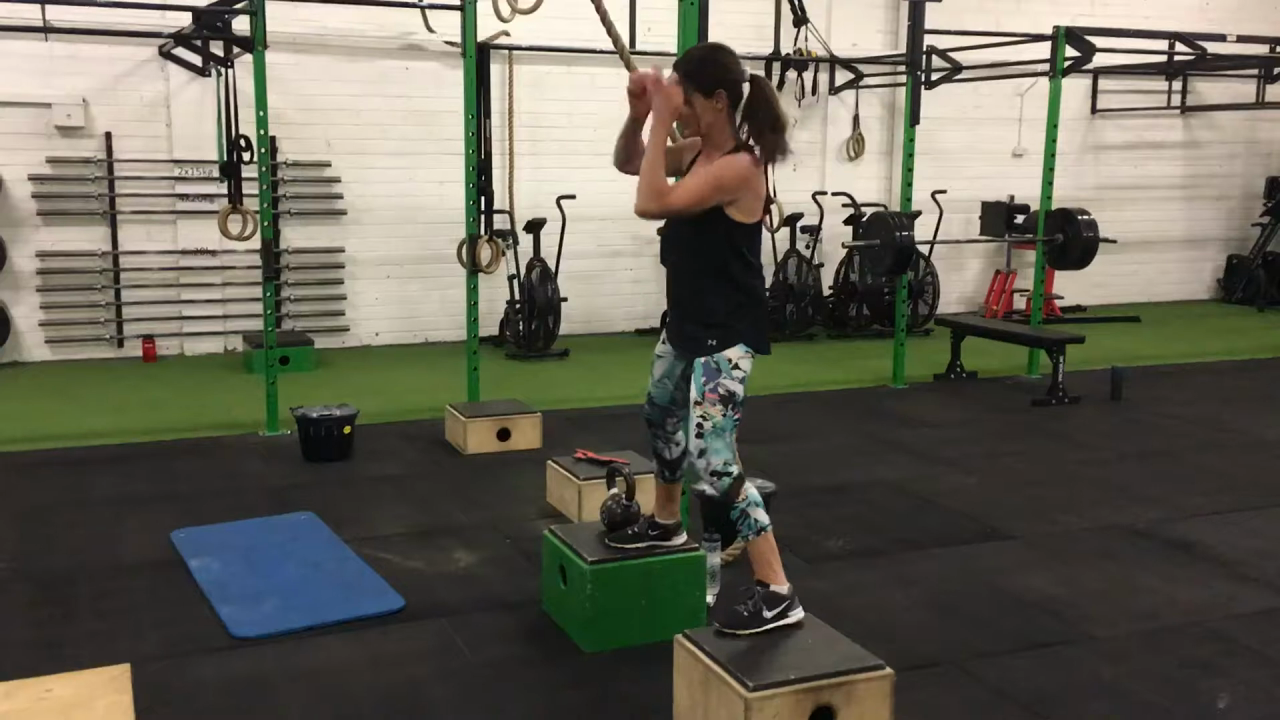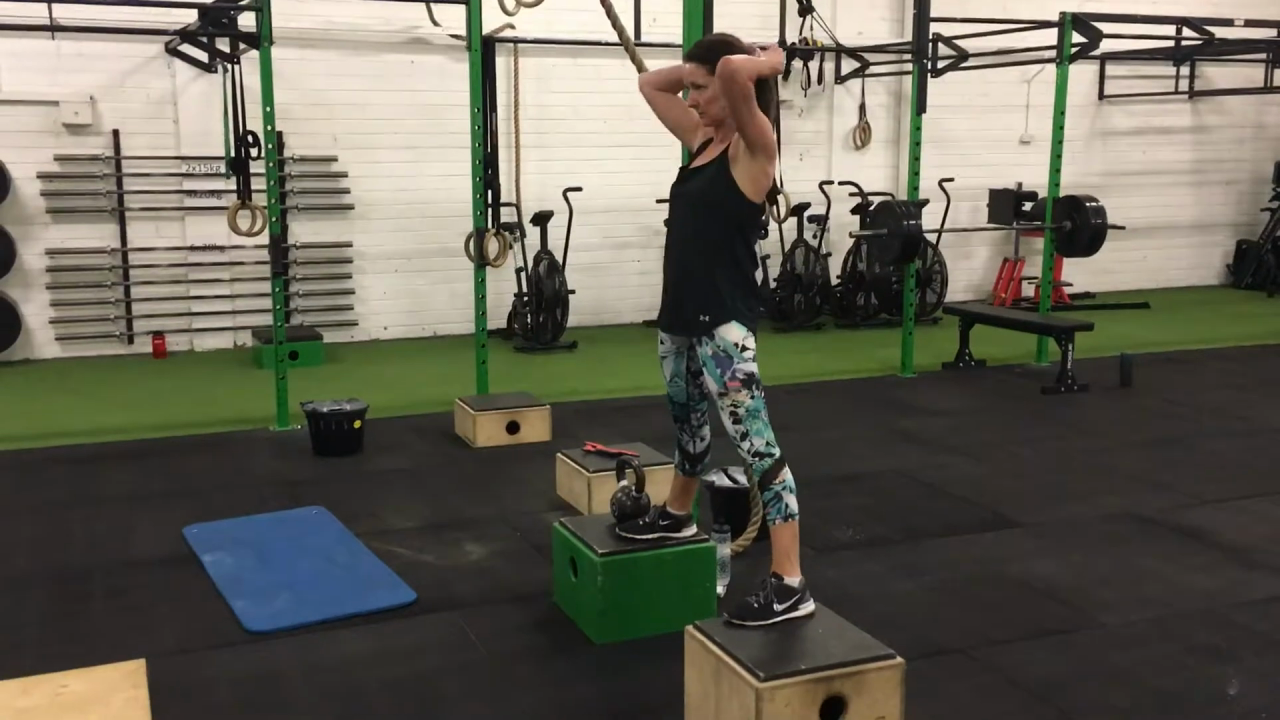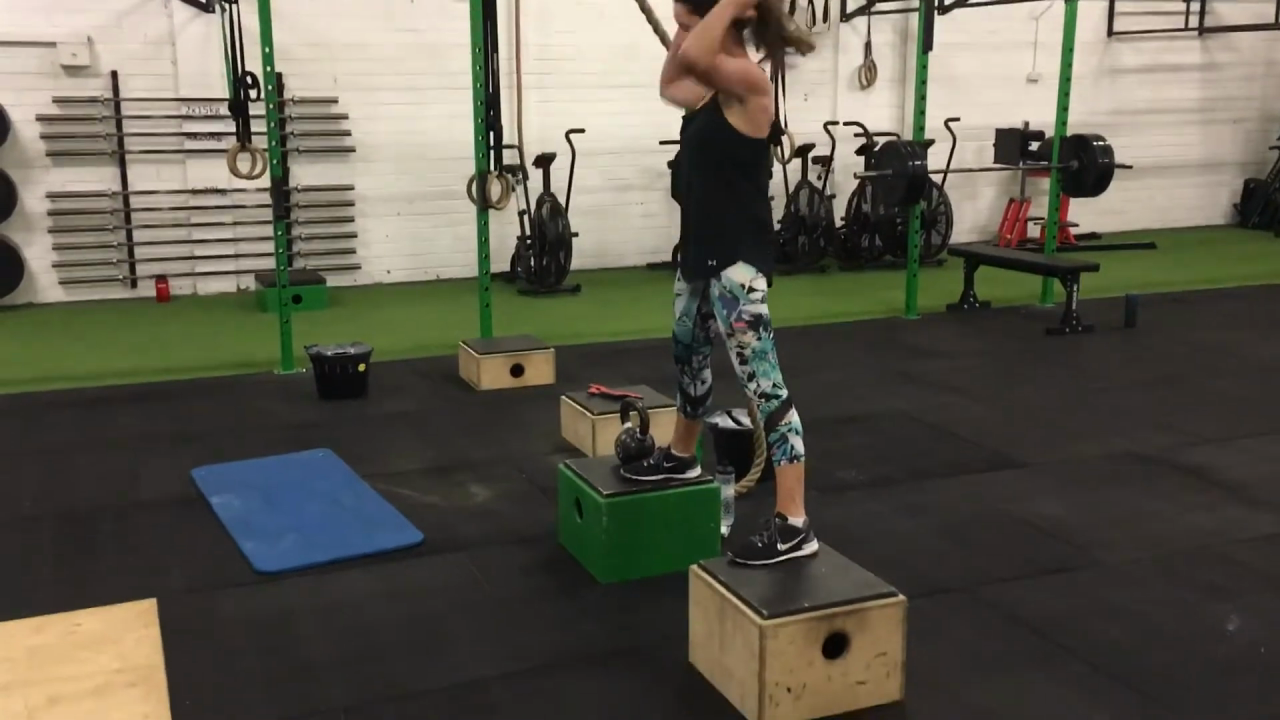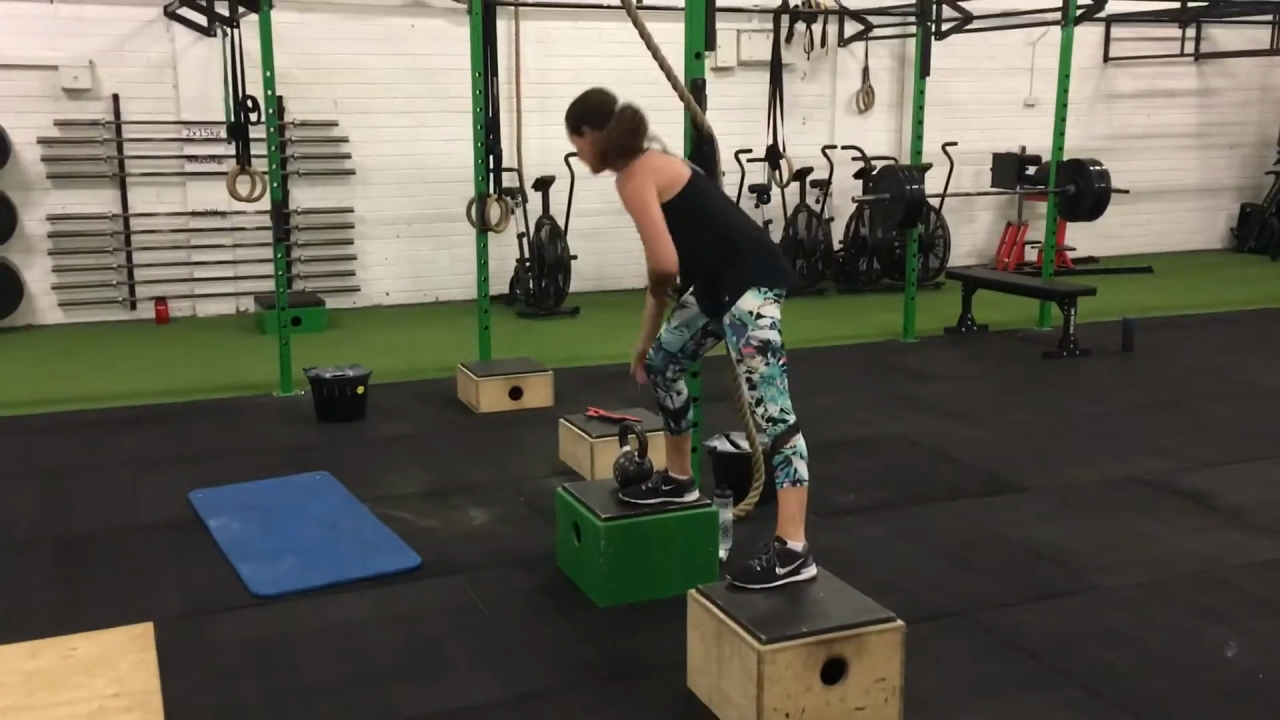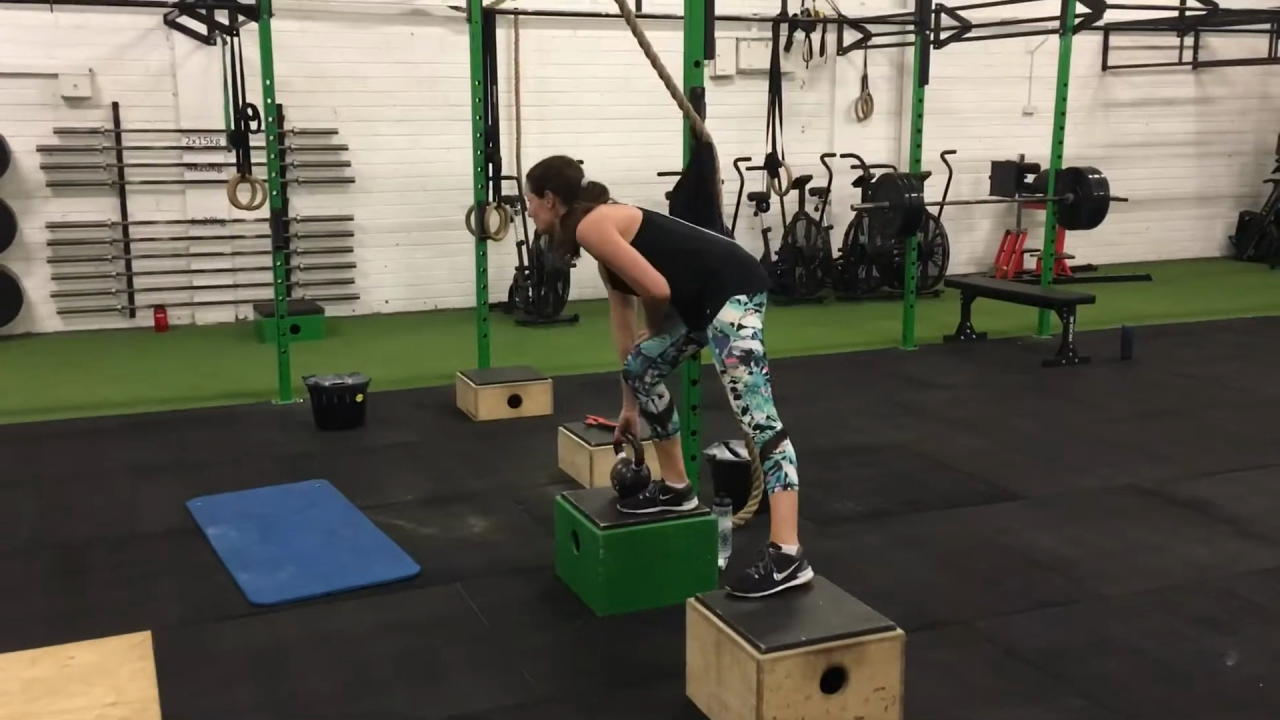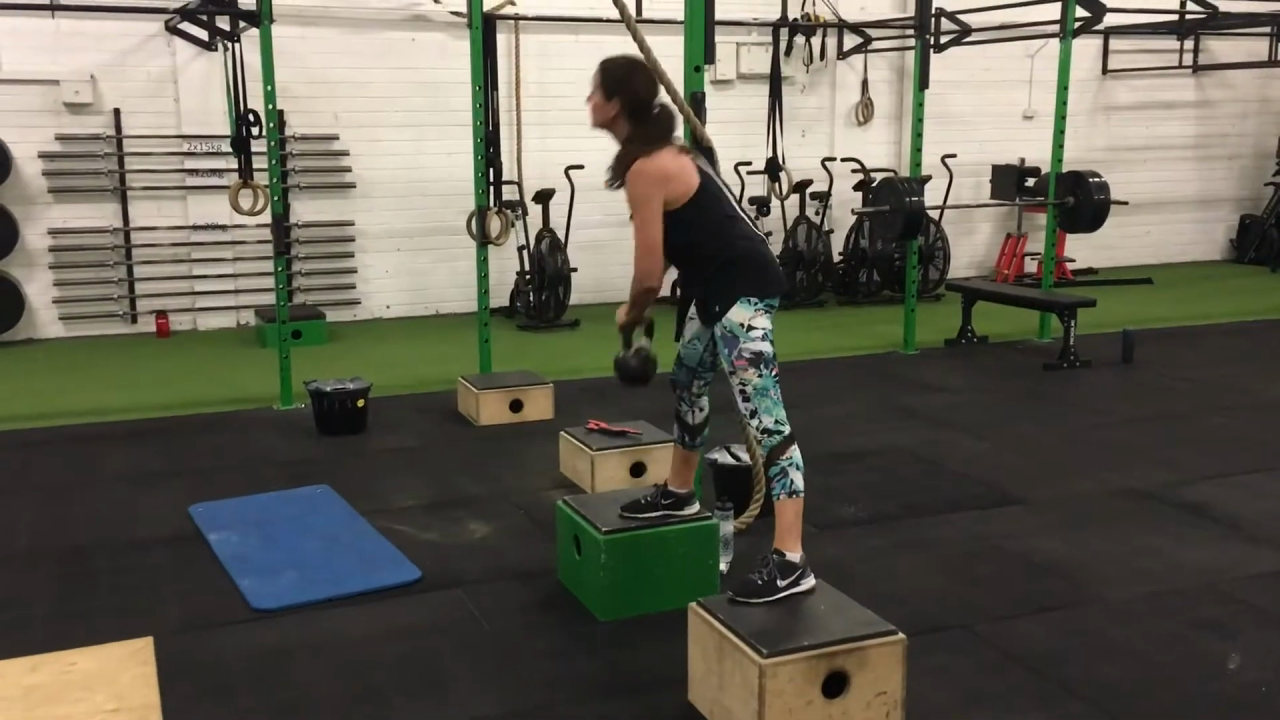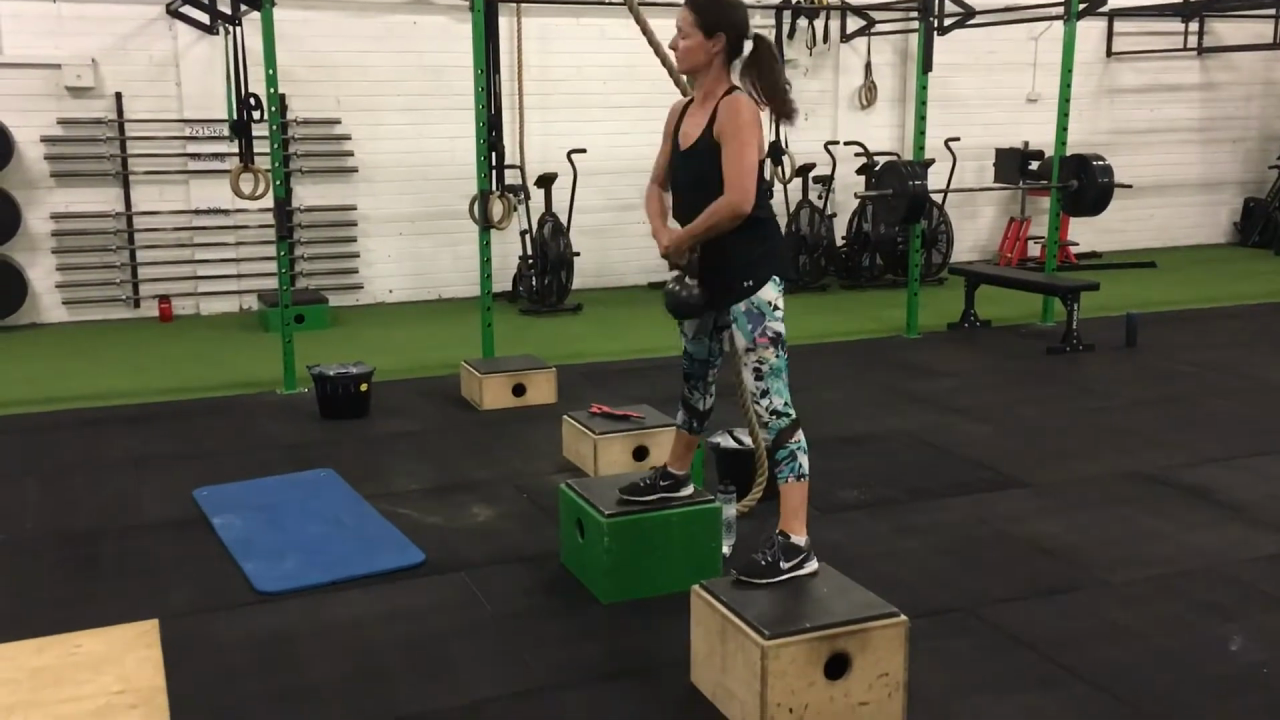
dt=0.5s
person 1, frame 1
left shoulder: (738, 167)
right shoulder: (698, 150)
left elbow: (650, 204)
right elbow: (627, 163)
left wrist: (661, 120)
right wrist: (640, 114)
left hip: (727, 335)
right hip: (687, 323)
left knee: (712, 458)
right knee: (660, 417)
left ankle: (777, 593)
right ankle: (665, 522)
person 1, frame 2
left shoulder: (754, 146)
right shoulder: (703, 139)
left elbow: (734, 72)
right elbow: (651, 83)
left wrist: (764, 62)
right wrist: (693, 73)
left hip: (722, 318)
right hip: (681, 311)
left knee: (756, 444)
right knee: (687, 419)
left ankle: (790, 585)
right ankle: (677, 513)
person 1, frame 3
left shoulder: (747, 81)
right shoulder: (712, 86)
left elbow: (696, 54)
right elbow: (671, 84)
left hip: (737, 257)
right hip: (701, 252)
left knee: (763, 383)
right knee: (688, 356)
left ankle: (794, 524)
right ankle: (681, 456)
person 1, frame 4
left shoulder: (634, 175)
right shoulder: (645, 168)
left elbow: (664, 265)
right elbow: (665, 264)
left wrist: (660, 302)
right wrist: (646, 338)
left hip: (751, 280)
right hip: (717, 283)
left knee: (770, 410)
right knee: (663, 360)
left ankle: (793, 551)
right ankle: (679, 478)
person 1, frame 5
left shoulder: (591, 228)
right shoulder: (603, 227)
left elbow: (656, 289)
right elbow: (623, 320)
left wrist: (654, 330)
right wrist: (629, 406)
left hip: (732, 290)
left knee: (757, 414)
right knee: (642, 367)
left ankle: (787, 555)
right ankle: (674, 485)
person 1, frame 6
left shoulder: (644, 169)
right shoulder: (657, 152)
left elbow: (648, 274)
left wrist: (631, 315)
right wrist: (640, 306)
left hip: (742, 290)
right hip: (715, 284)
left knee: (763, 418)
right knee: (688, 379)
left ankle: (791, 562)
right ankle: (679, 492)
person 1, frame 7
left shoulder: (736, 109)
right shoulder: (682, 110)
left elbow: (738, 200)
right elbow: (659, 184)
left wrist: (682, 238)
right wrist: (663, 232)
left hip: (751, 272)
right hip: (708, 270)
left knee: (770, 401)
right knee: (695, 372)
left ankle: (794, 543)
right ankle: (676, 474)
